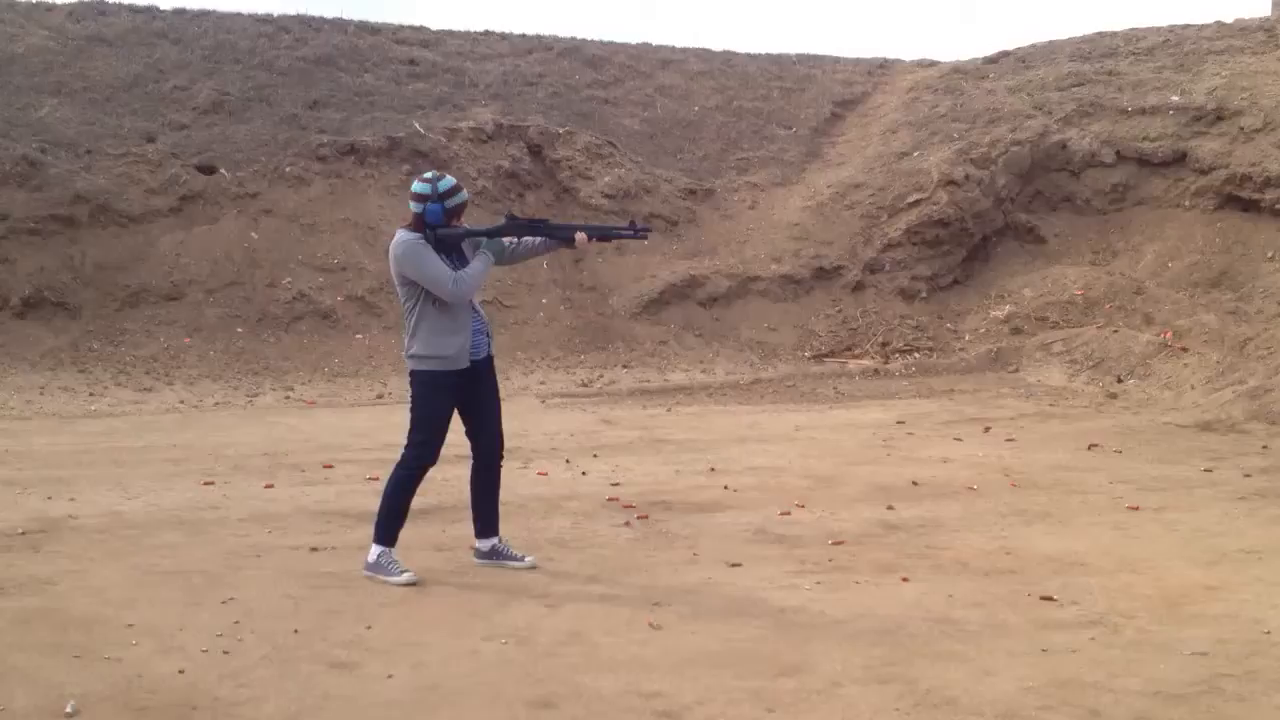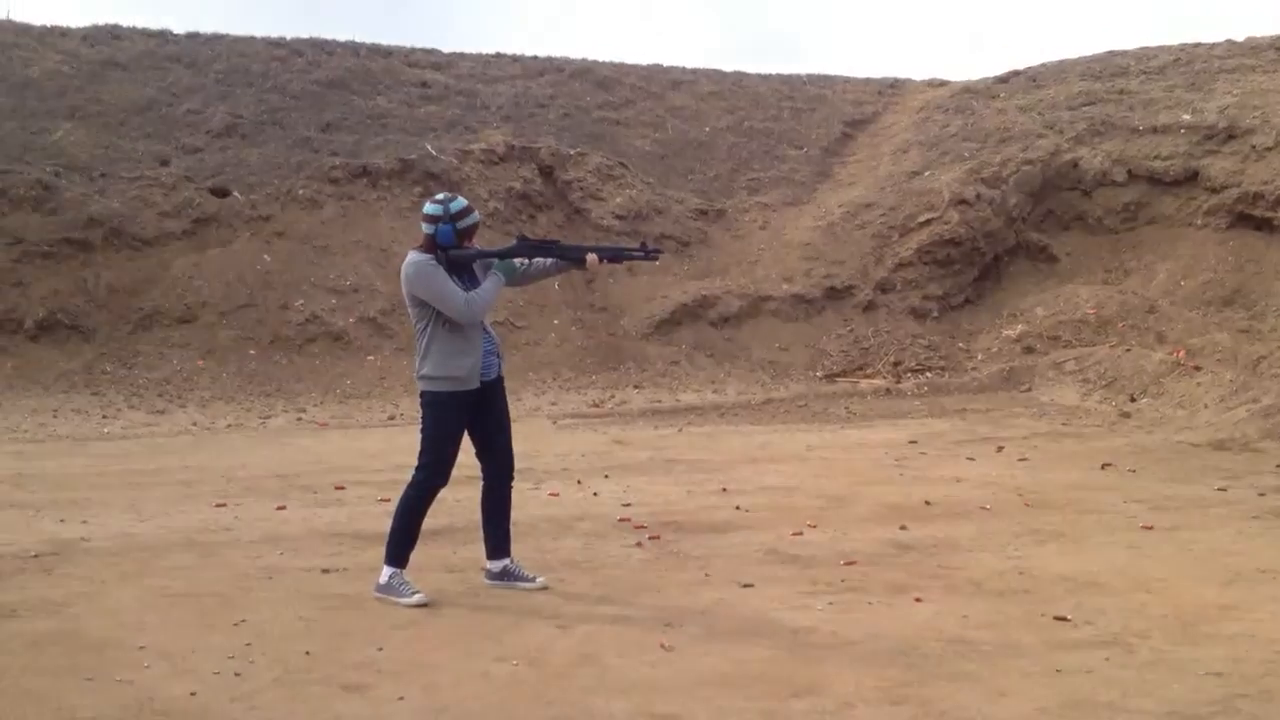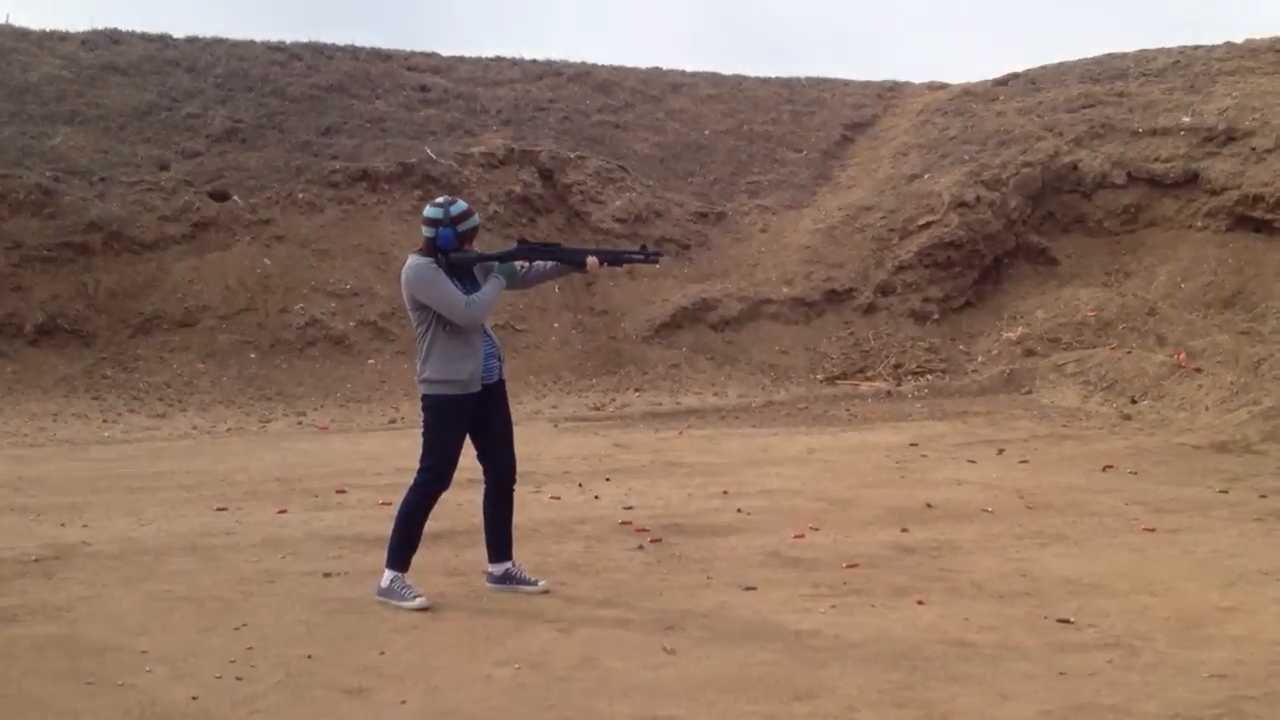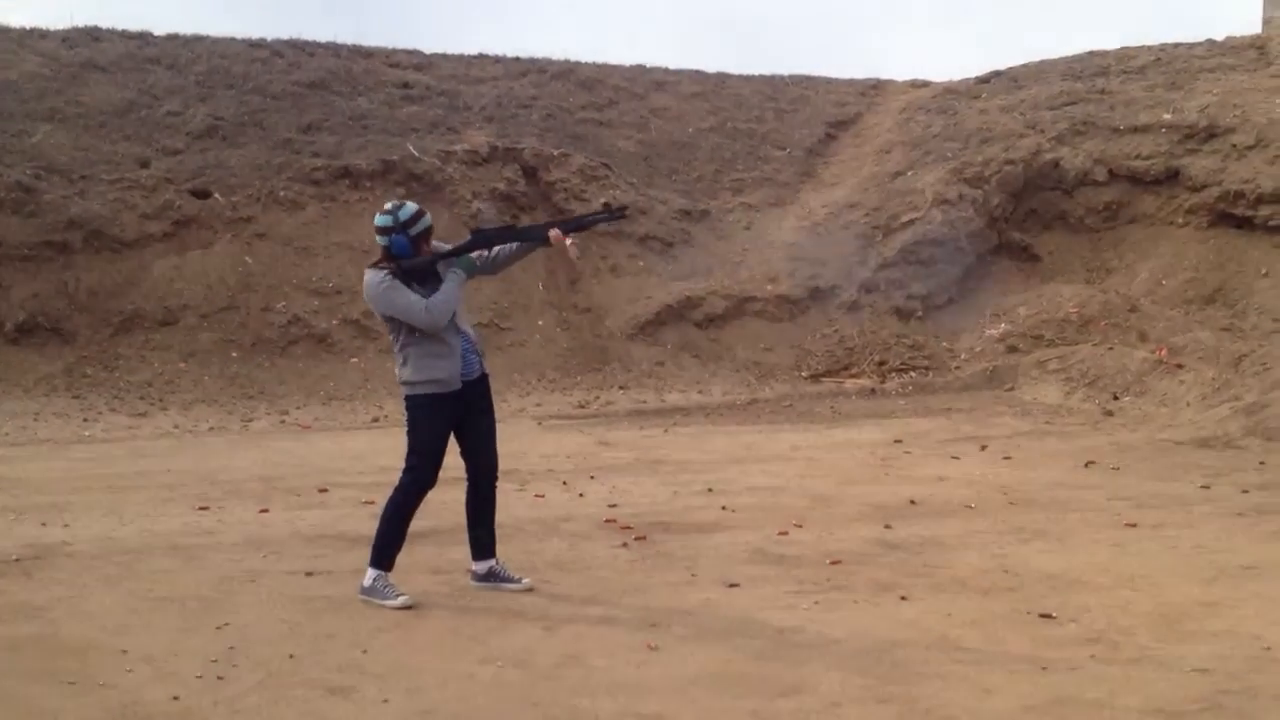
dt=0.5s
person 1, frame 1
left shoulder: (458, 238)
right shoulder: (407, 247)
left elbow: (509, 250)
right elbow: (456, 288)
left wrist: (563, 238)
right wrist: (485, 255)
left hip: (476, 360)
right hip: (435, 368)
left knee: (490, 450)
right knee: (419, 457)
left ankle: (488, 543)
right ankle: (379, 553)
person 1, frame 2
left shoulder: (466, 258)
right shoulder: (419, 268)
left elbow: (522, 270)
right elbow: (468, 309)
left wrist: (574, 260)
right wrist: (497, 276)
left hip: (486, 381)
right hip: (446, 389)
left knee: (500, 471)
right knee: (430, 477)
left ankle: (499, 564)
right ankle: (391, 574)
person 1, frame 3
left shoulder: (468, 263)
right shoulder: (420, 271)
left elbow: (522, 274)
right elbow: (469, 313)
left wrist: (574, 263)
right wrist: (498, 278)
left hip: (488, 384)
right hip: (447, 392)
left knee: (503, 474)
right knee: (432, 481)
left ankle: (501, 568)
right ankle: (392, 577)
person 1, frame 4
left shoulder: (433, 257)
right shoulder: (380, 282)
left elbow: (486, 262)
right elbow: (432, 315)
left wrist: (536, 241)
right wrist: (458, 274)
left hip: (471, 378)
right hip: (430, 389)
left knee: (484, 470)
right knee: (418, 479)
left ankle: (484, 565)
right ankle: (375, 576)
